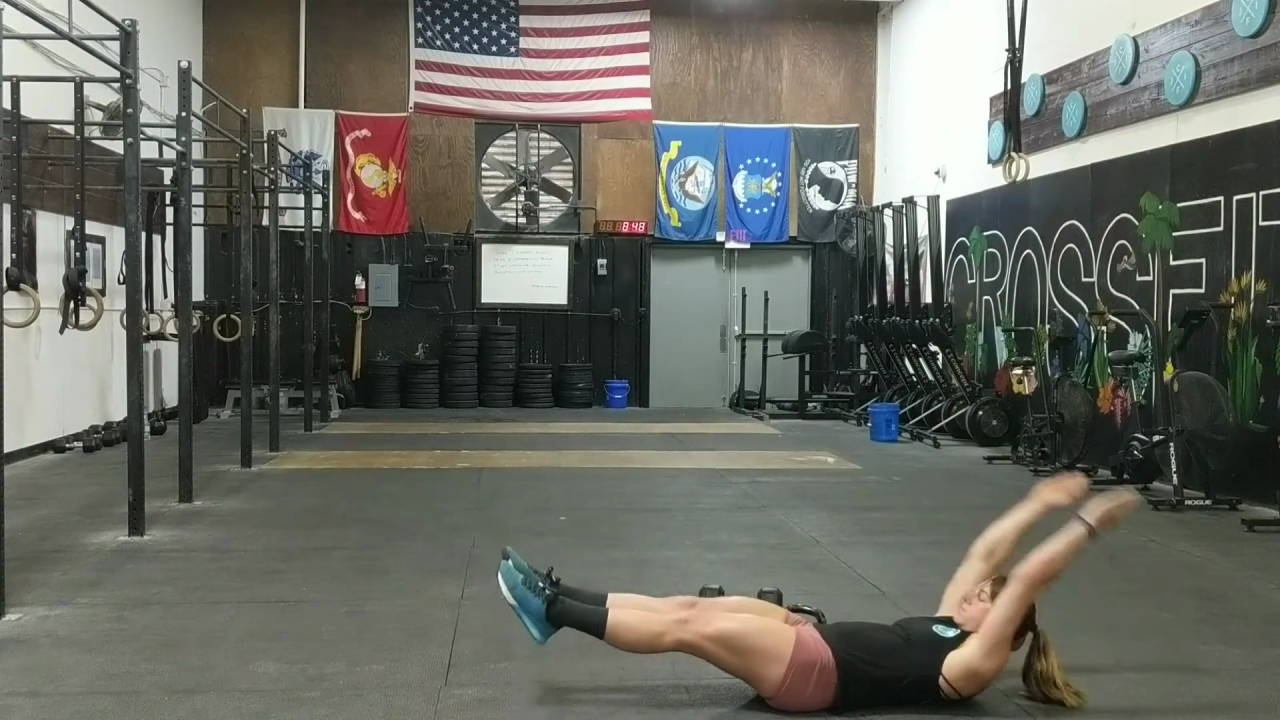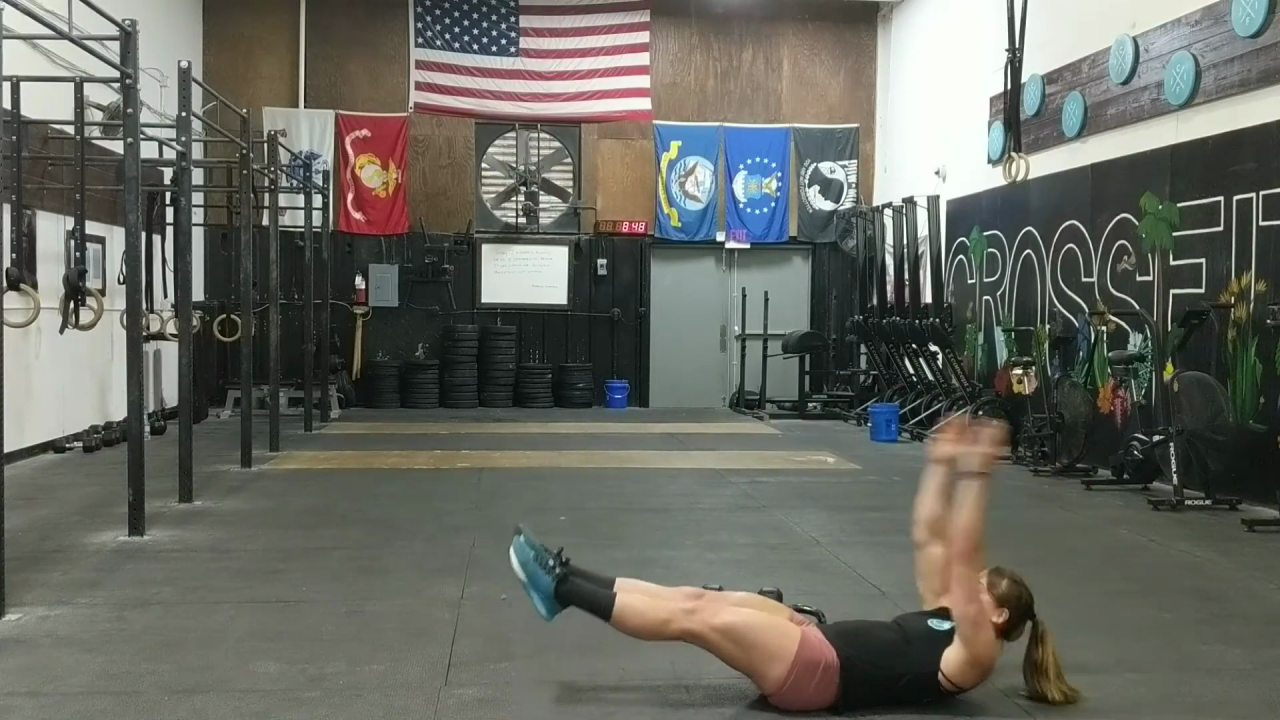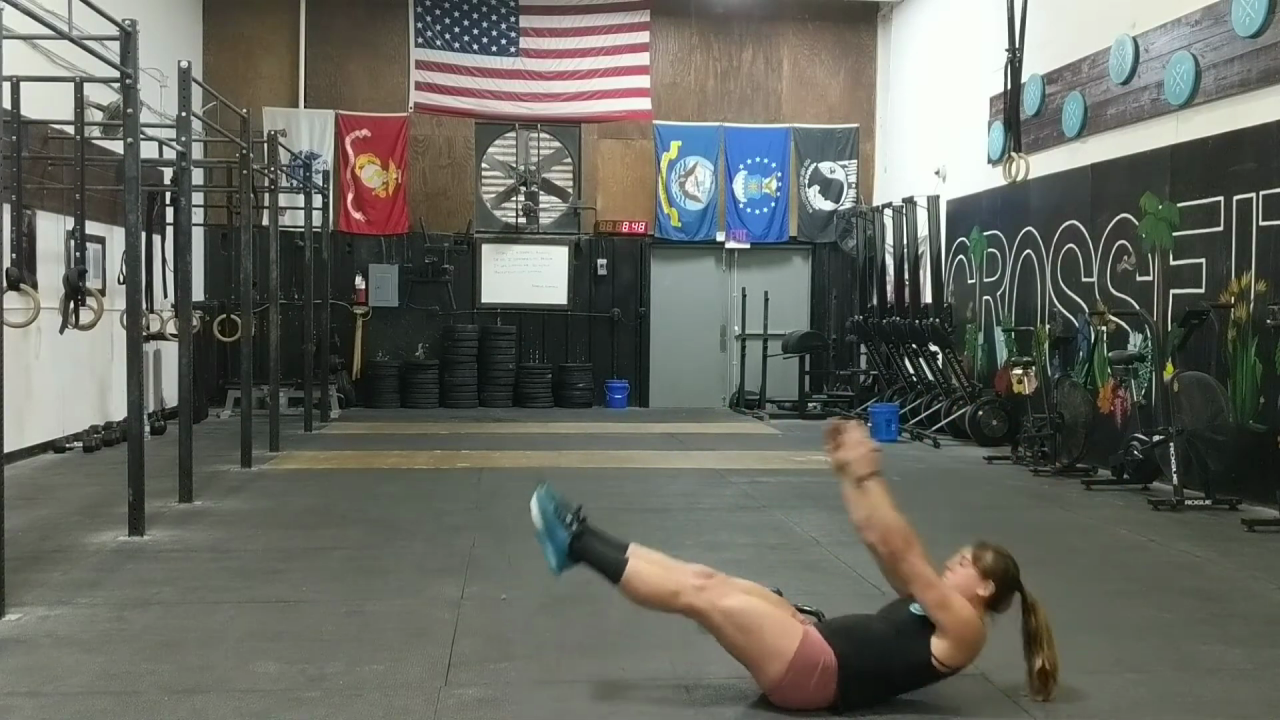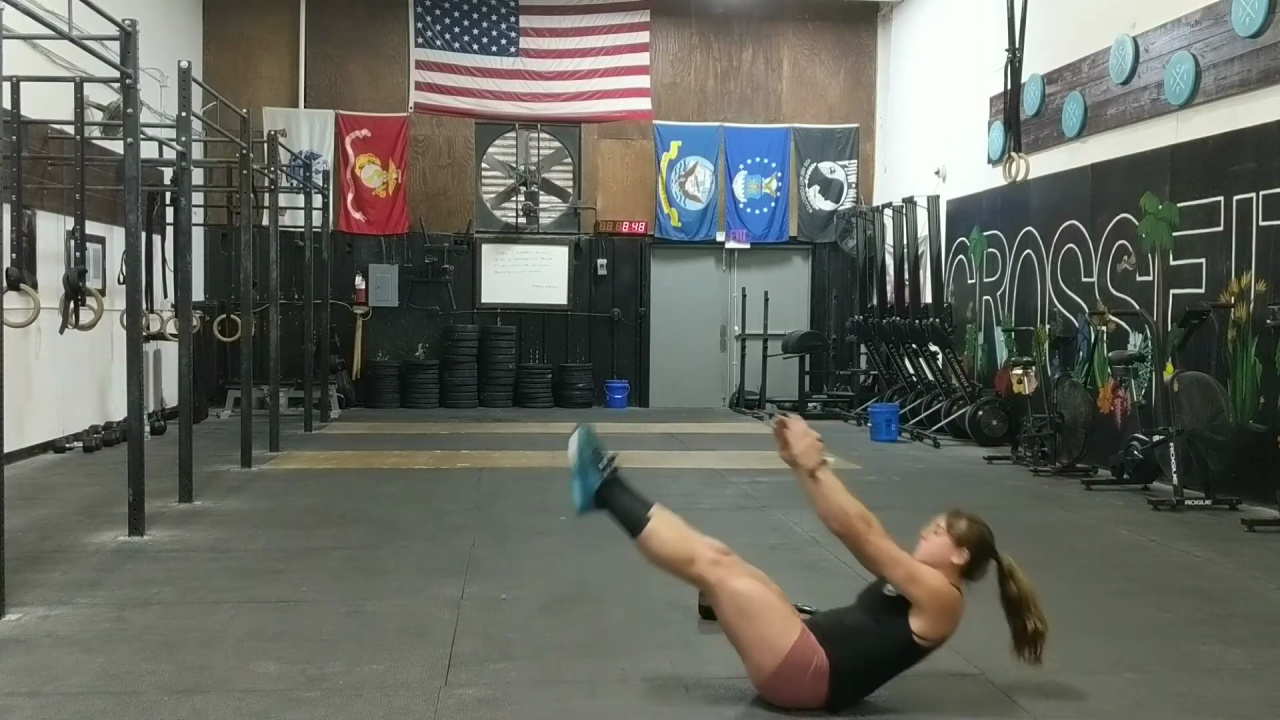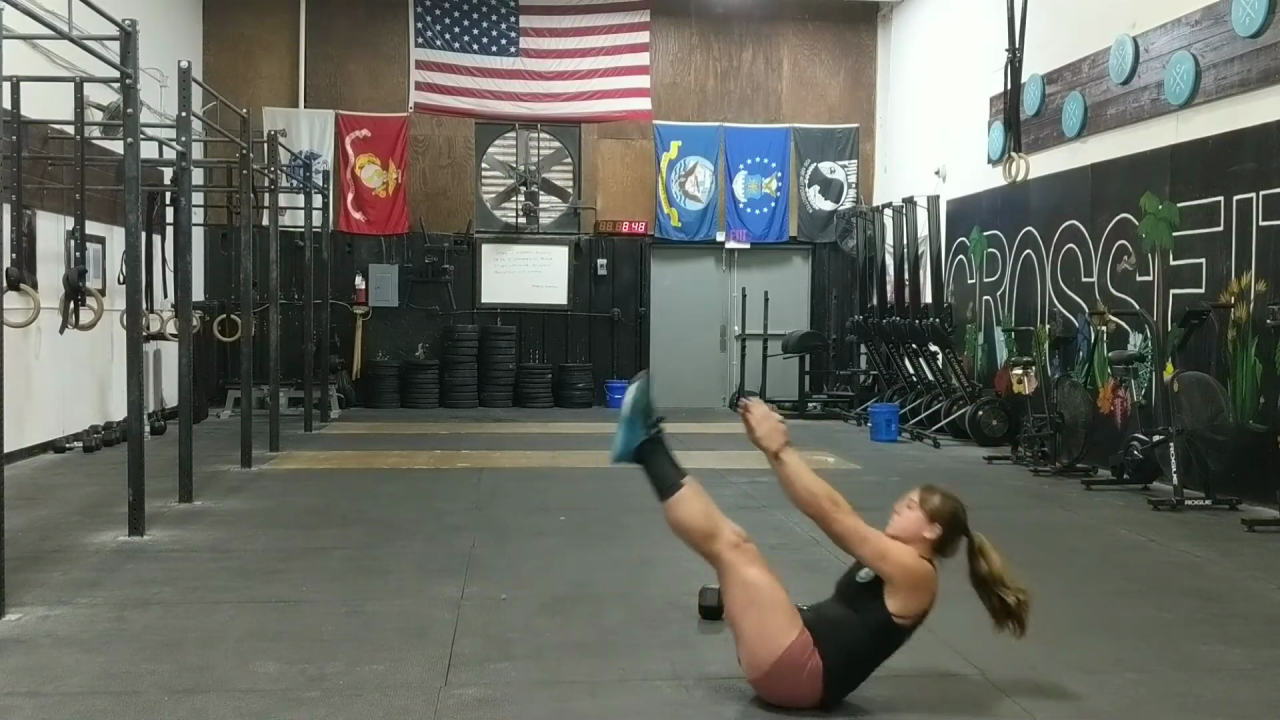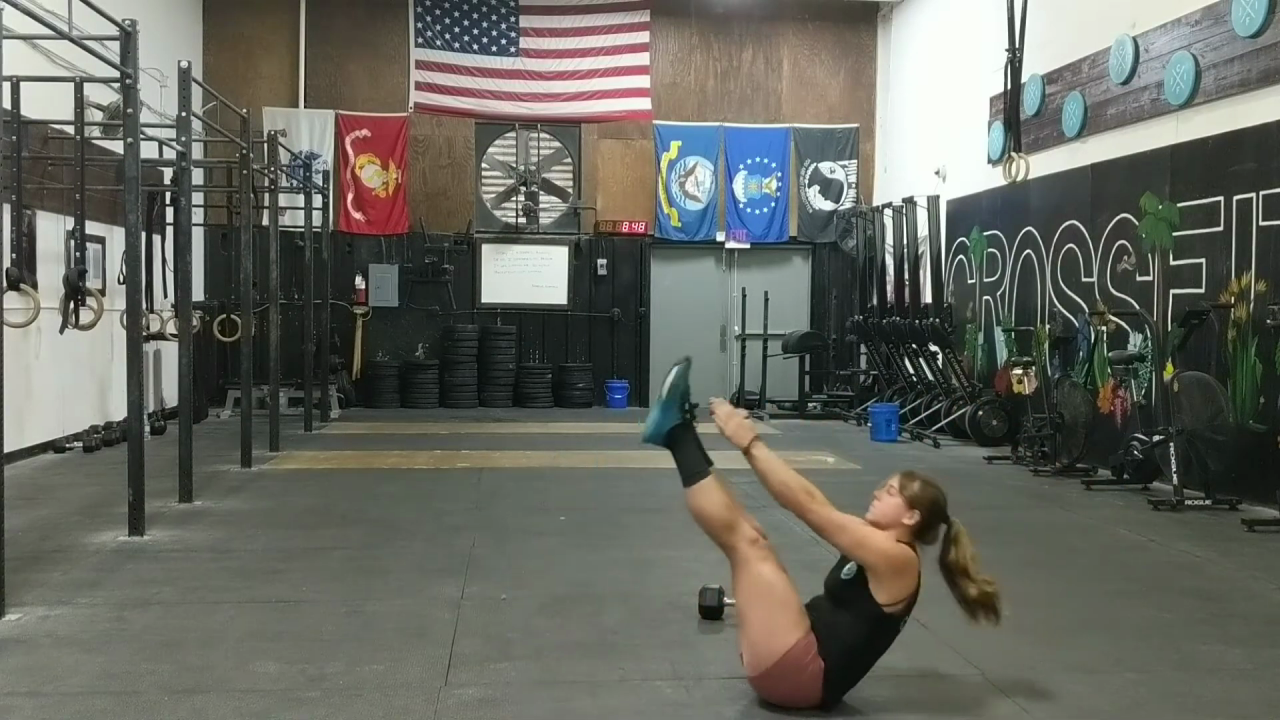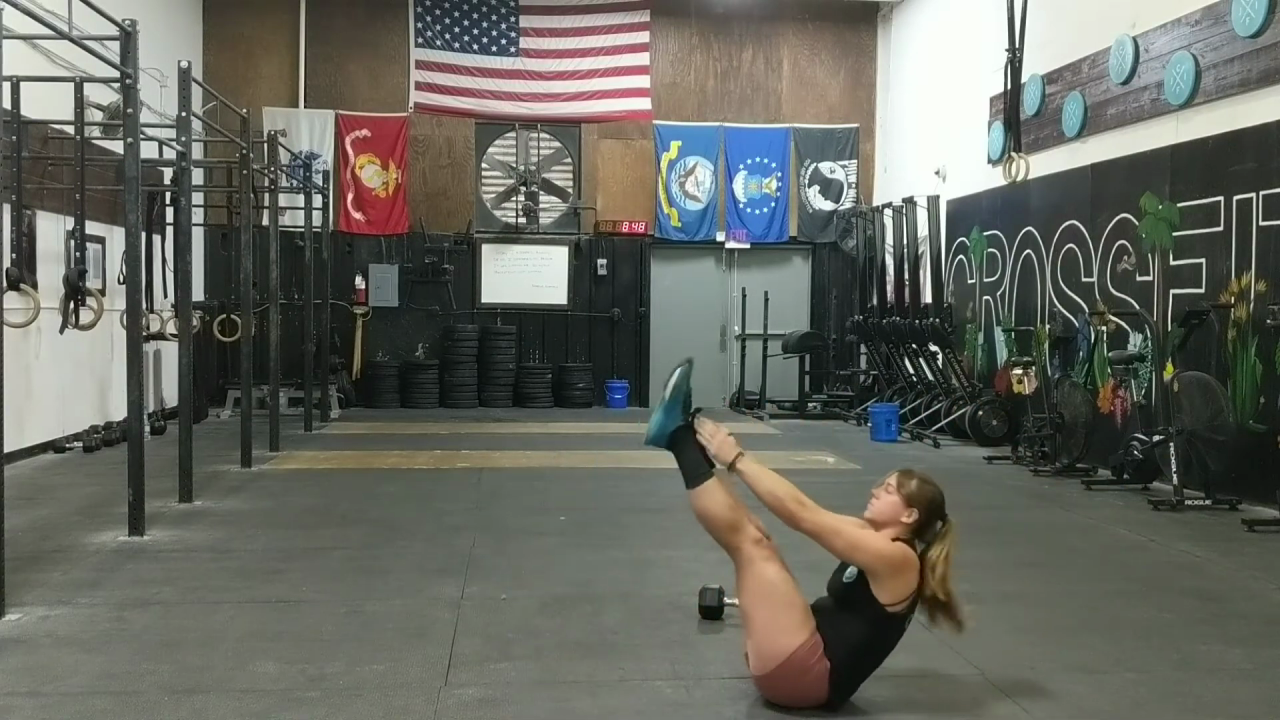
dt=0.1s
person 1, frame 1
left shoulder: (977, 663)
right shoulder: (948, 629)
left elbow: (1023, 586)
right elbow: (982, 557)
left wrist: (1085, 525)
right wrist: (1038, 503)
left hip: (814, 674)
right hip: (810, 640)
left knee: (684, 628)
right knee: (687, 607)
left ankle: (556, 609)
right ankle: (558, 599)
person 1, frame 2
left shoulder: (976, 652)
right shoulder: (947, 615)
left elbow: (960, 553)
right elbow: (933, 540)
left wrist: (976, 478)
right wrist: (942, 466)
left hip: (817, 675)
right hip: (813, 647)
left knee: (687, 615)
right knee: (692, 600)
left ankle: (562, 588)
right ankle: (564, 580)
person 1, frame 3
left shoulder: (963, 628)
right shoulder: (928, 602)
left elbow: (904, 552)
right elbow: (876, 537)
left wrist: (868, 476)
right wrist: (849, 470)
left hip: (814, 674)
right hip: (812, 643)
left knee: (696, 594)
right knee: (703, 578)
left ankle: (580, 546)
right ankle: (581, 538)
person 1, frame 4
left shoulder: (939, 597)
right shoulder: (910, 580)
left elbow: (866, 532)
right elbow: (848, 530)
left wrist: (815, 467)
right wrist: (801, 463)
left hip: (811, 677)
right hip: (804, 653)
left knee: (711, 564)
right knee: (715, 557)
left ankle: (607, 490)
right ankle: (606, 486)
person 1, frame 5
left shoulder: (913, 572)
right shoulder: (891, 557)
left elbow: (833, 514)
right elbow: (829, 515)
left wrist: (777, 450)
right wrist: (771, 446)
left hip: (800, 675)
right hip: (799, 660)
left knee: (731, 547)
right knee: (732, 544)
left ankle: (647, 447)
right ankle: (646, 447)
person 1, frame 6
left shoulder: (896, 559)
right shoulder: (877, 544)
left elbow: (812, 505)
right elbow: (810, 505)
left wrist: (750, 442)
right wrist: (752, 442)
left hip: (799, 674)
right hip: (791, 666)
left knee: (747, 539)
right knee: (743, 536)
left ankle: (680, 432)
person 1, frame 7
left shoulder: (894, 560)
right shoulder: (874, 543)
left elbow: (802, 514)
right elbow: (809, 514)
left wrist: (735, 459)
right wrist: (739, 459)
left hip: (804, 676)
right hip: (793, 664)
left knee: (751, 542)
right knee: (750, 540)
left ankle: (681, 436)
